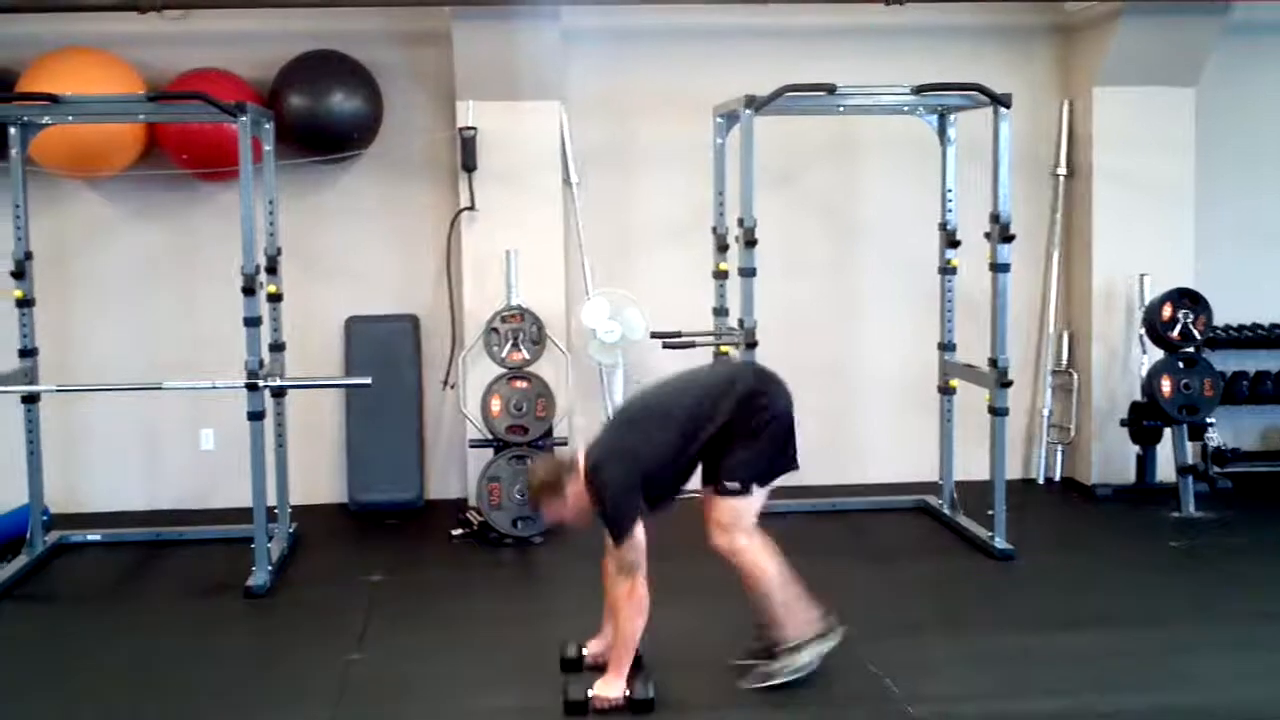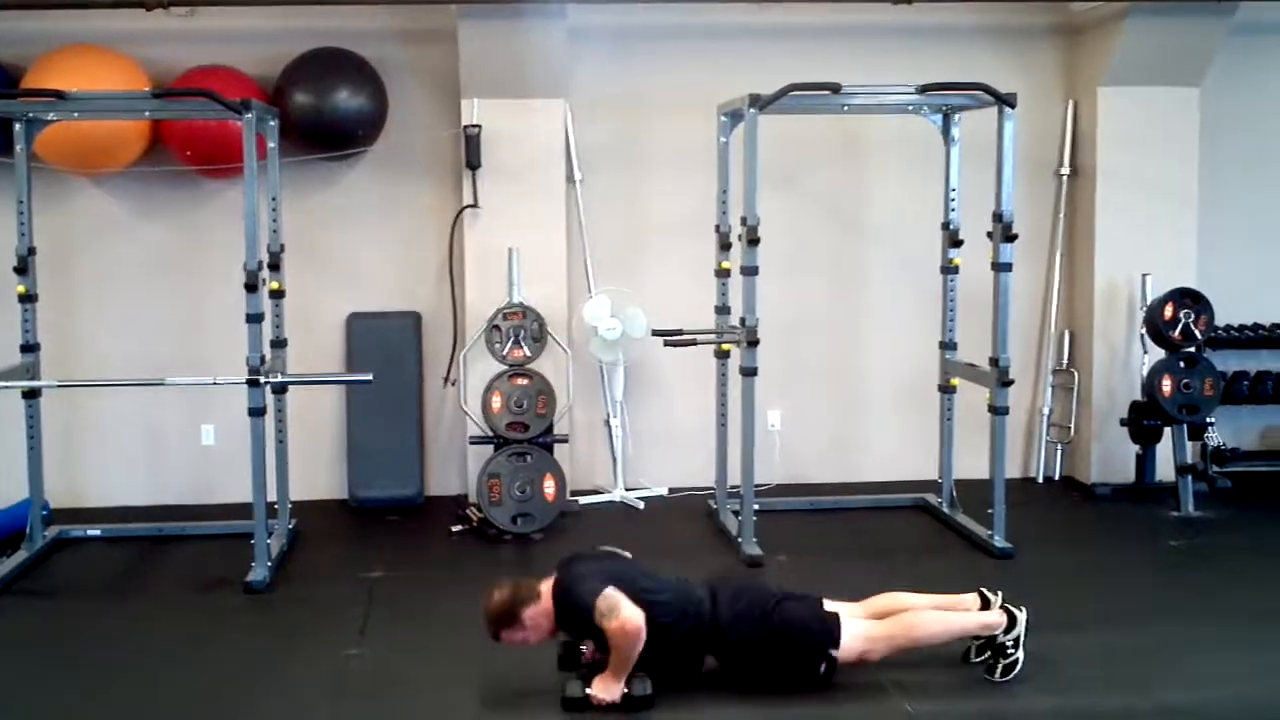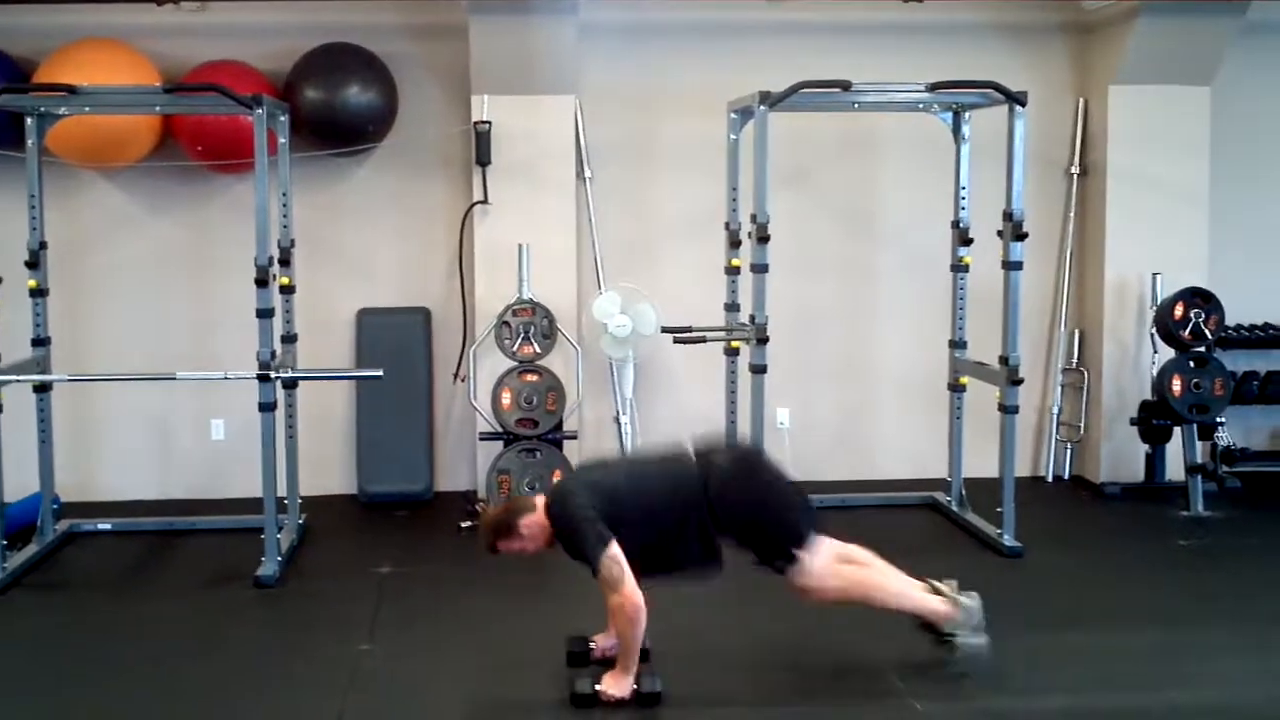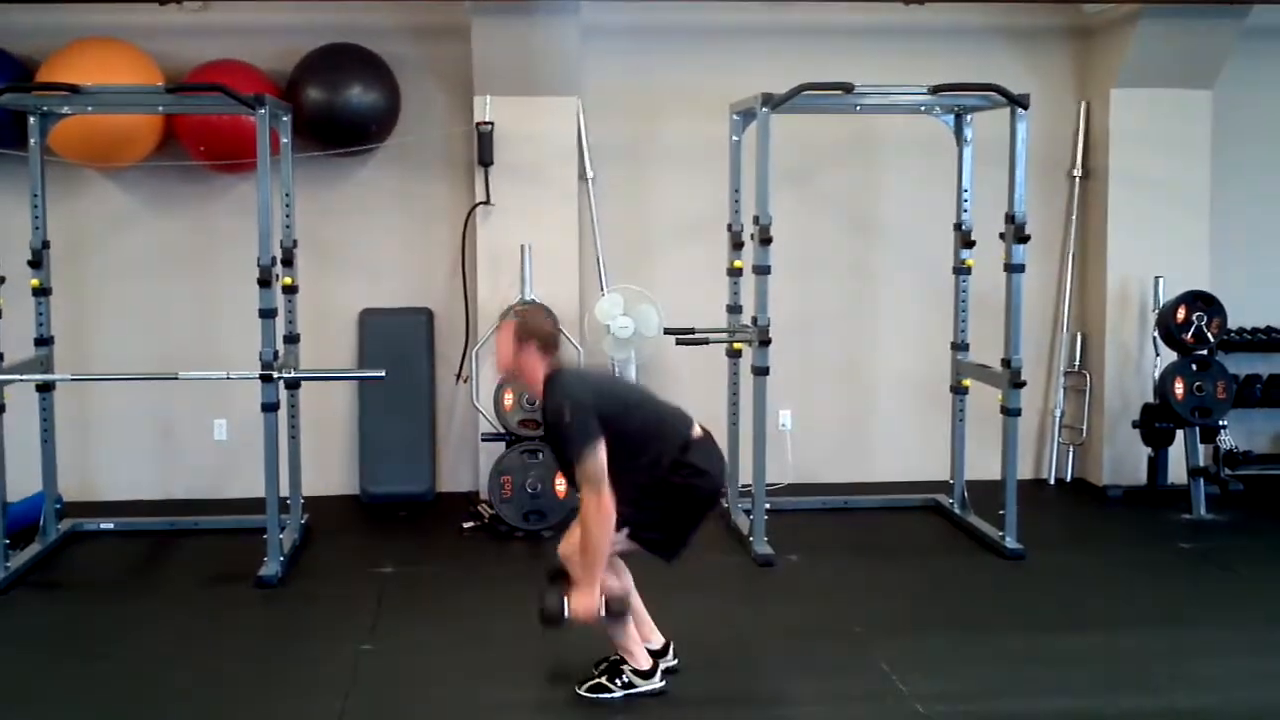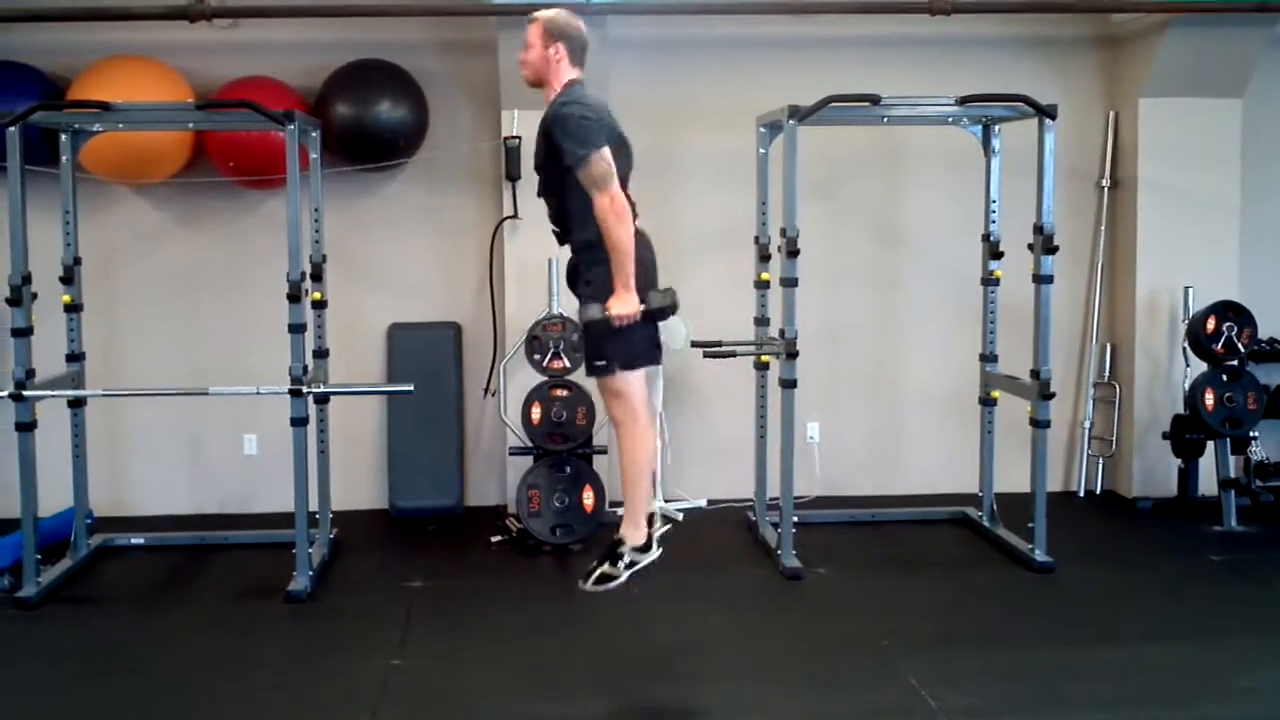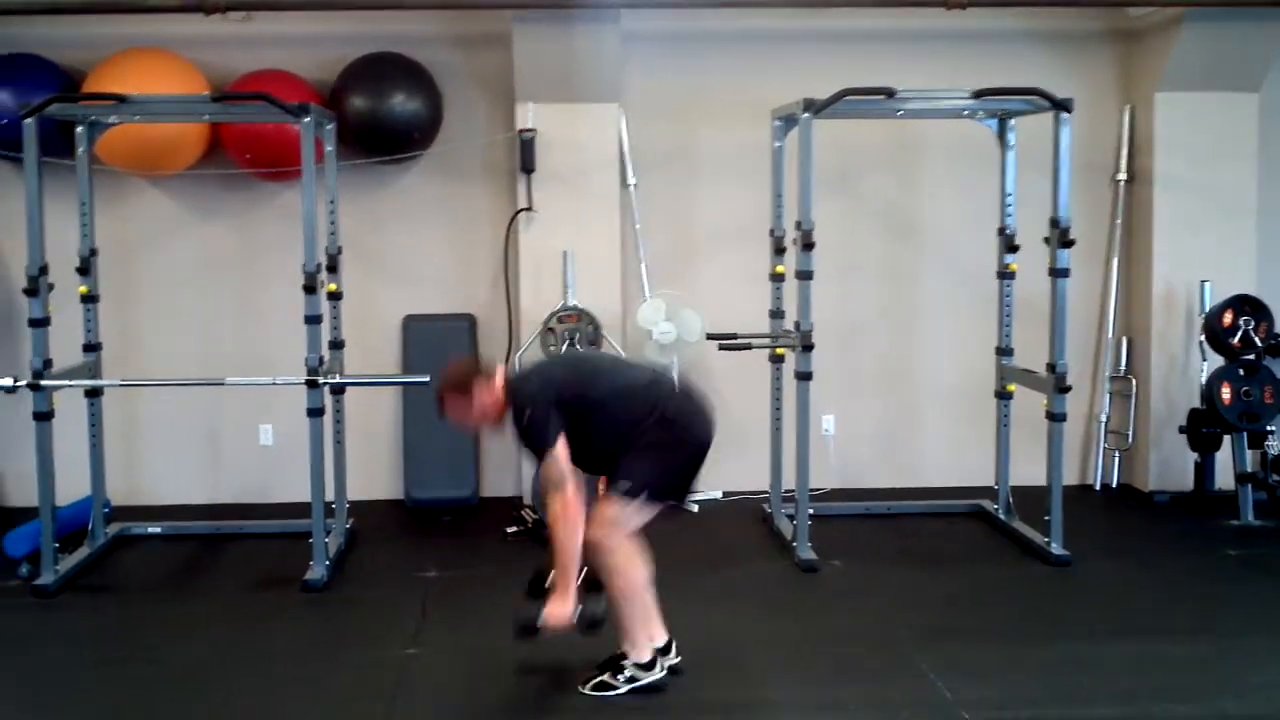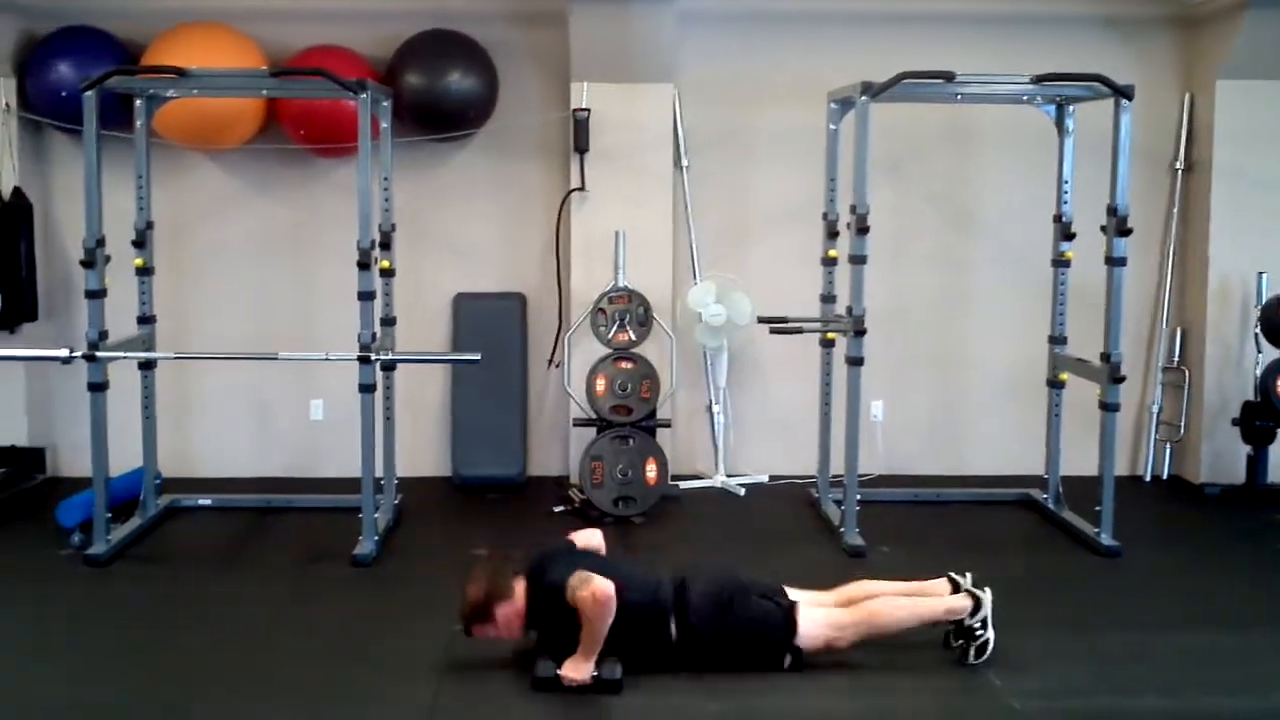
dt=0.5s
person 1, frame 1
left shoulder: (612, 481)
right shoulder: (595, 468)
left elbow: (631, 582)
right elbow: (617, 555)
left wrist: (617, 674)
right wrist: (610, 636)
left hip: (758, 405)
right hip: (743, 398)
left knee: (727, 535)
right knee: (727, 525)
left ankle: (801, 637)
right ankle: (785, 629)
person 1, frame 2
left shoulder: (572, 593)
right shoulder: (577, 568)
left elbow: (630, 623)
right elbow: (623, 558)
left wrist: (614, 679)
right wrist: (607, 637)
left hip: (733, 627)
right hip: (725, 603)
left knee: (869, 640)
right knee: (858, 615)
left ankle: (997, 623)
right ankle: (979, 604)
person 1, frame 3
left shoulder: (578, 516)
right shoulder: (571, 496)
left elbow: (629, 598)
left wrist: (625, 671)
right wrist: (615, 633)
left hip: (730, 489)
right hip: (721, 476)
left knee: (818, 575)
right knee: (822, 555)
left ankle: (947, 609)
right ankle: (935, 596)
person 1, frame 4
left shoulder: (566, 403)
right shoulder: (566, 389)
left elbow: (598, 498)
right elbow: (596, 488)
left wrist: (587, 587)
left hip: (688, 472)
right hip: (684, 462)
left knee: (576, 551)
right knee: (586, 546)
left ankle: (639, 666)
right ankle: (654, 648)
person 1, frame 5
left shoulder: (569, 111)
right shoulder: (578, 110)
left elbow: (611, 203)
left wrist: (624, 288)
left hip: (607, 269)
right hip: (606, 268)
left knee: (626, 400)
right knee: (627, 400)
left ankle: (635, 539)
right ankle: (641, 521)
person 1, frame 6
left shoulder: (529, 401)
right shoulder: (535, 384)
left elbow: (564, 498)
right elbow: (567, 490)
left wrist: (563, 594)
right wrist: (566, 570)
left hip: (675, 422)
right hip: (675, 415)
left knee: (607, 528)
right knee: (607, 527)
left ankle: (642, 658)
right ankle: (656, 644)
person 1, frame 7
left shoulder: (545, 589)
right shoulder: (544, 568)
left elbow: (600, 595)
right elbow: (593, 535)
left wrist: (584, 658)
left hip: (699, 625)
right hip: (692, 603)
left knee: (838, 630)
right knee: (830, 601)
left ankle: (965, 607)
right ankle: (950, 588)
